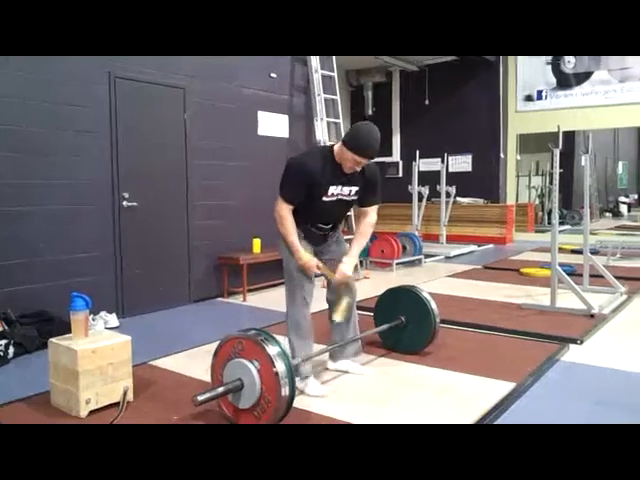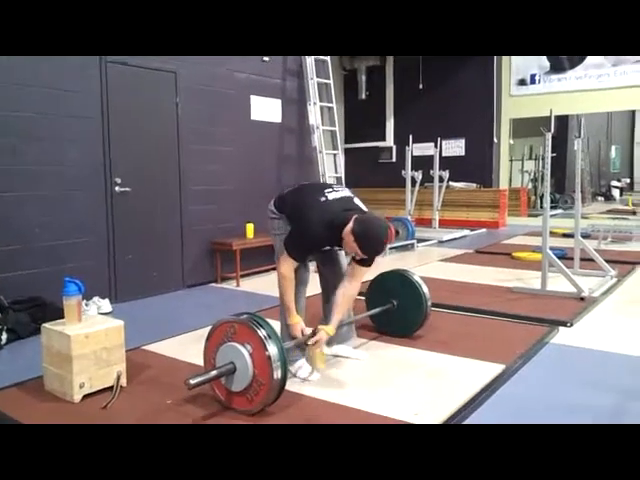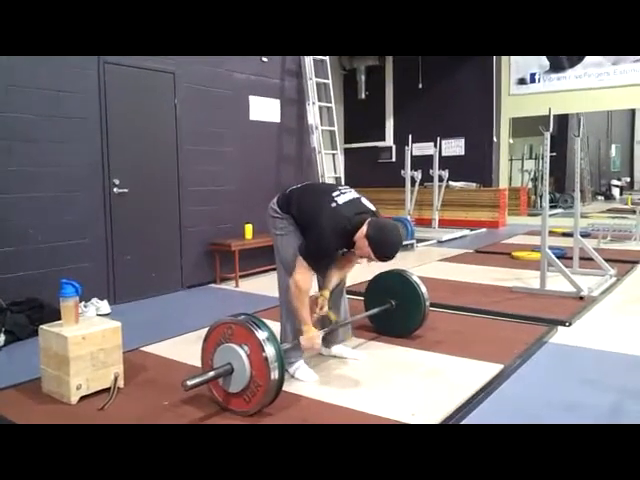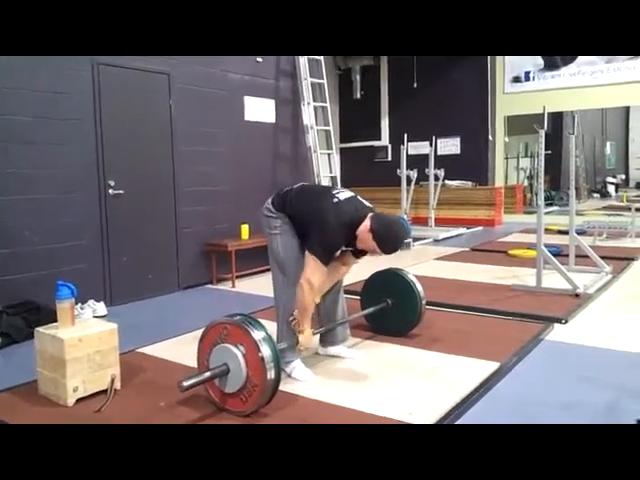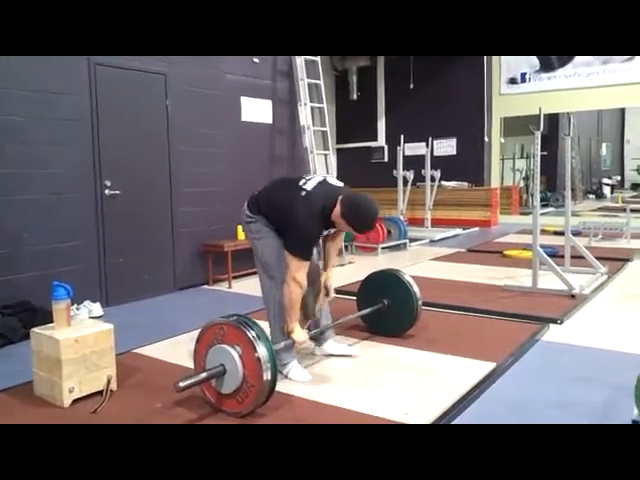
dt=1s
person 1, frame 1
left shoulder: (369, 174)
right shoulder: (306, 165)
left elbow: (368, 218)
right elbow: (282, 210)
left wrist: (350, 259)
right wrist: (300, 254)
left hip: (332, 235)
right hip: (298, 235)
right knee: (300, 298)
left ankle: (341, 356)
right ankle: (301, 372)
person 1, frame 2
left shoulder: (368, 232)
right shoulder: (314, 226)
left elbow: (352, 282)
right elbow: (285, 269)
left wrist: (329, 328)
right wrist: (292, 318)
right hip: (285, 216)
left knee: (337, 276)
right knee: (297, 280)
left ankle: (338, 341)
right ankle: (294, 356)
person 1, frame 3
left shoulder: (376, 227)
right shoulder: (329, 231)
left elbow: (347, 260)
right elbow: (299, 282)
left wrist: (325, 293)
right wrist: (308, 331)
left hip: (316, 208)
right hip: (286, 215)
left knee: (335, 280)
right knee: (293, 280)
left ankle: (333, 342)
right ankle: (292, 357)
person 1, frame 4
left shoulder: (370, 225)
right shoulder: (332, 227)
left elbow: (341, 265)
right elbow: (309, 281)
left wrist: (314, 298)
right wrist: (305, 328)
left hip: (308, 216)
right hip: (281, 216)
left knee: (333, 280)
right knee: (292, 280)
left ankle: (332, 342)
right ankle: (289, 357)
person 1, frame 5
left shoulder: (347, 203)
right shoulder: (307, 220)
left elbow: (334, 236)
right elbow: (295, 278)
left wrist: (328, 271)
right wrist: (294, 327)
left hip: (287, 213)
right hip: (261, 219)
right knee: (279, 281)
left ankle: (324, 340)
right ankle: (284, 358)
